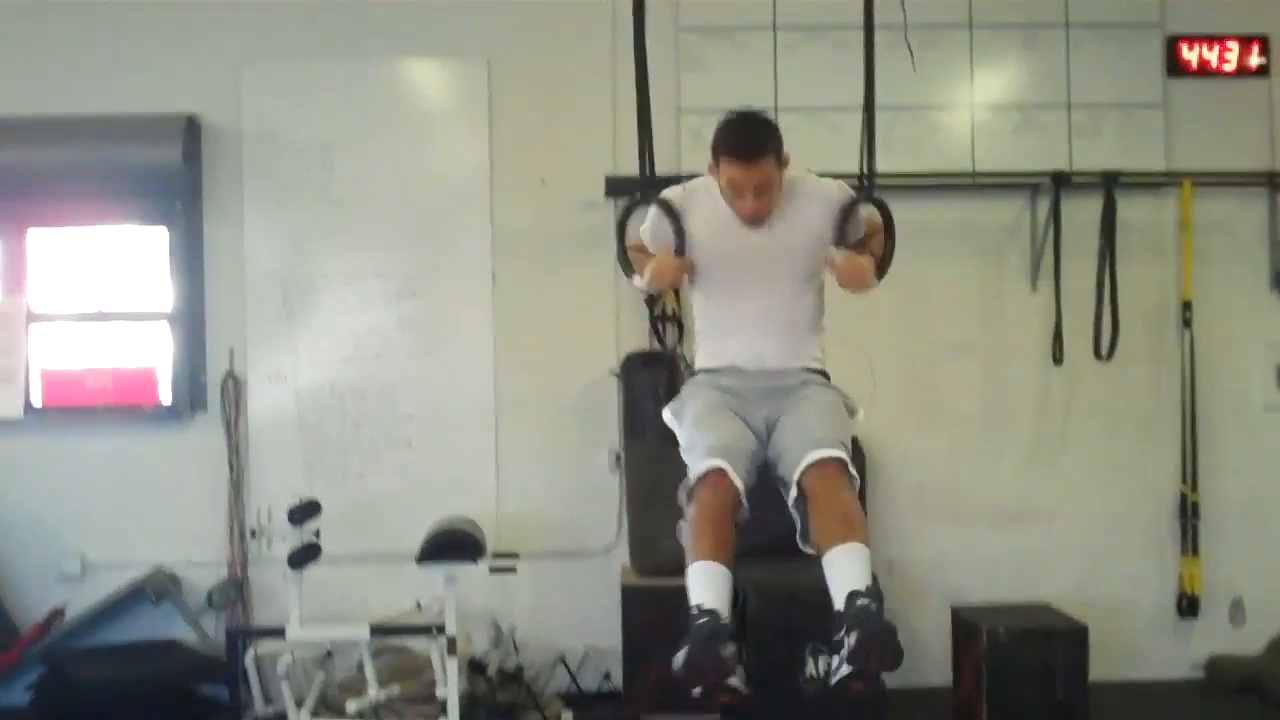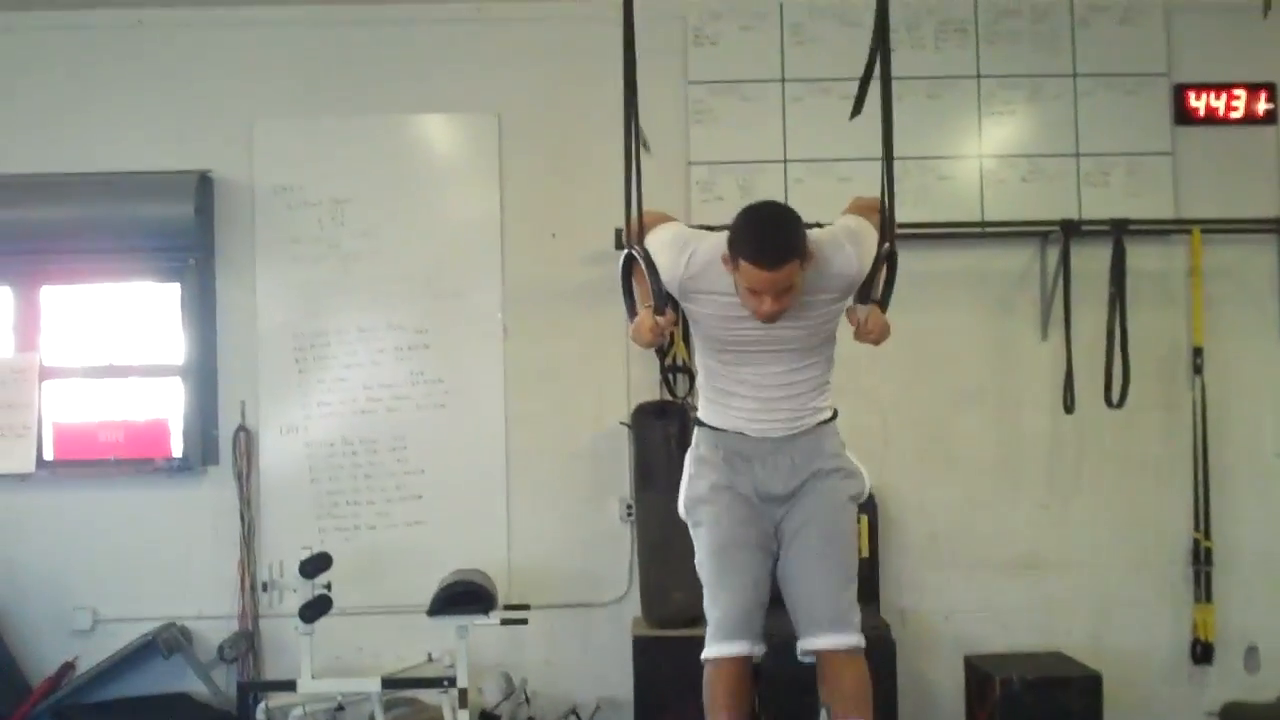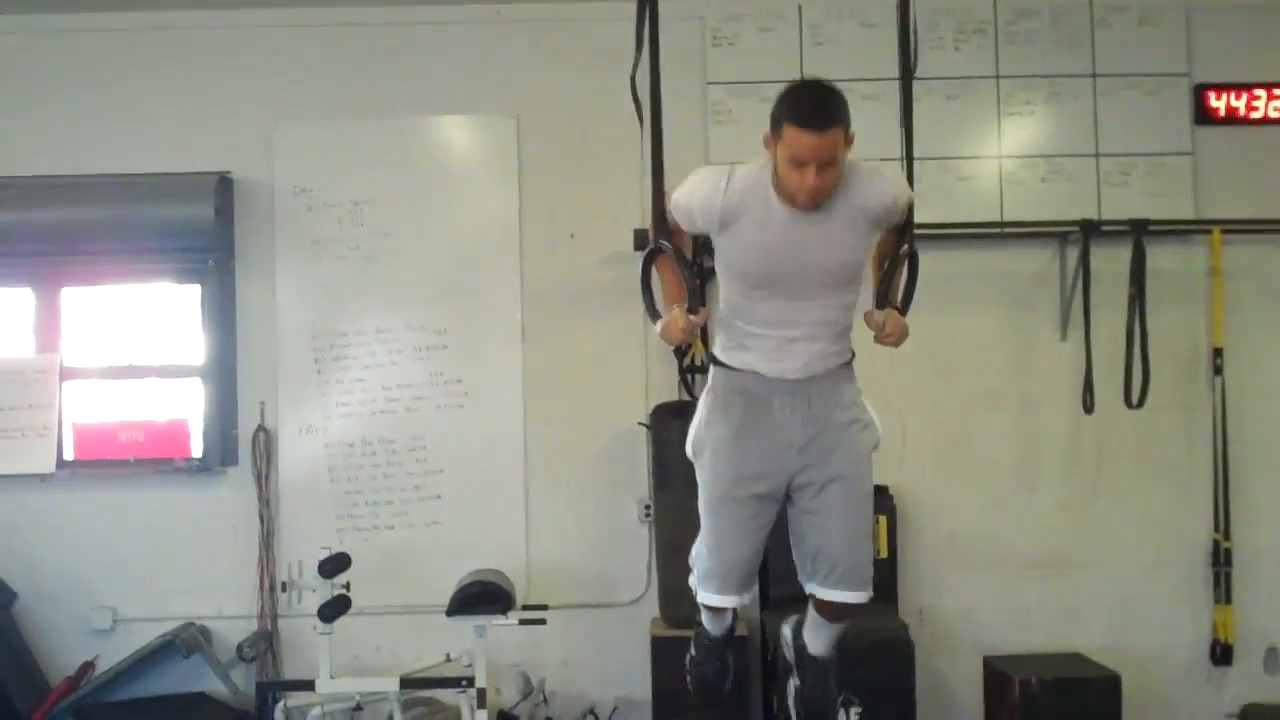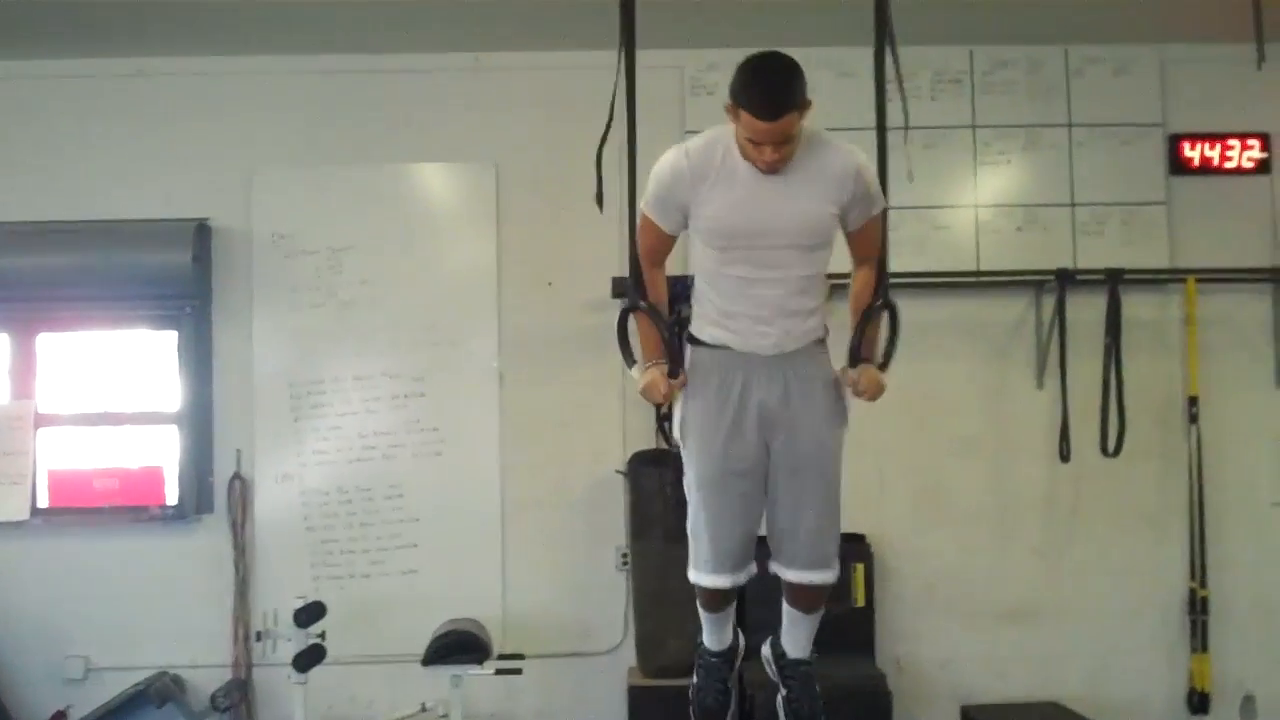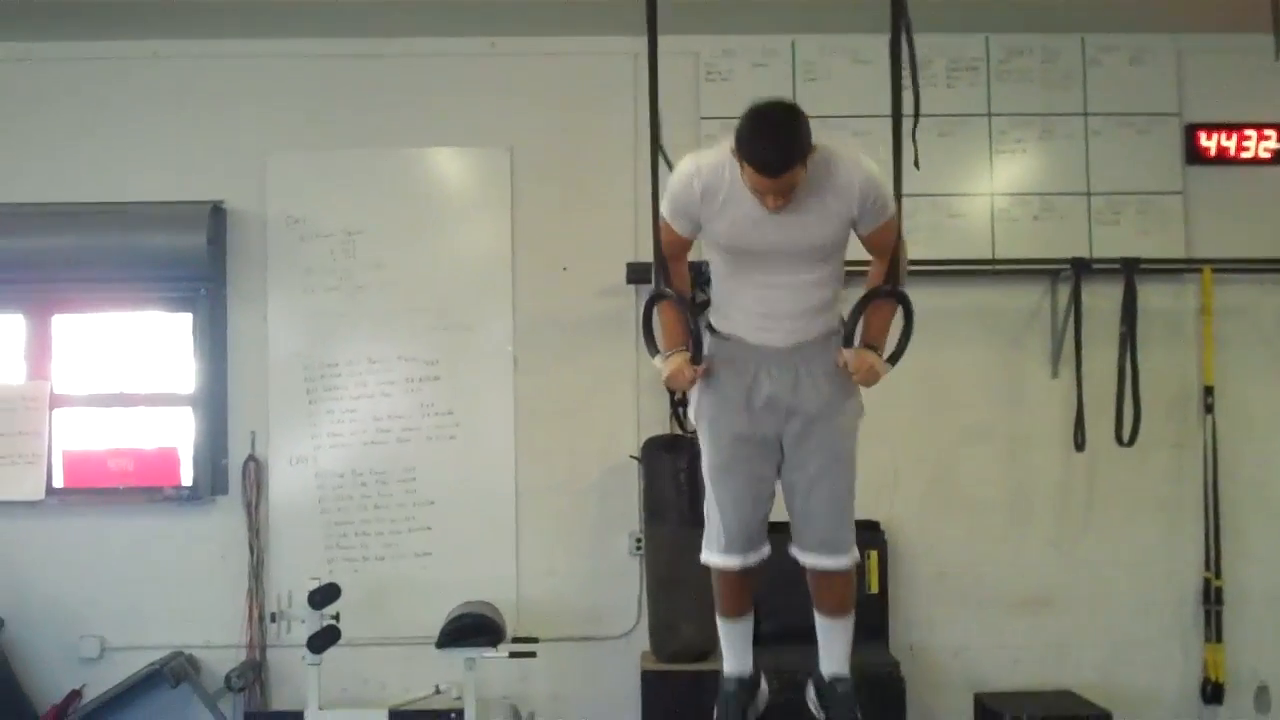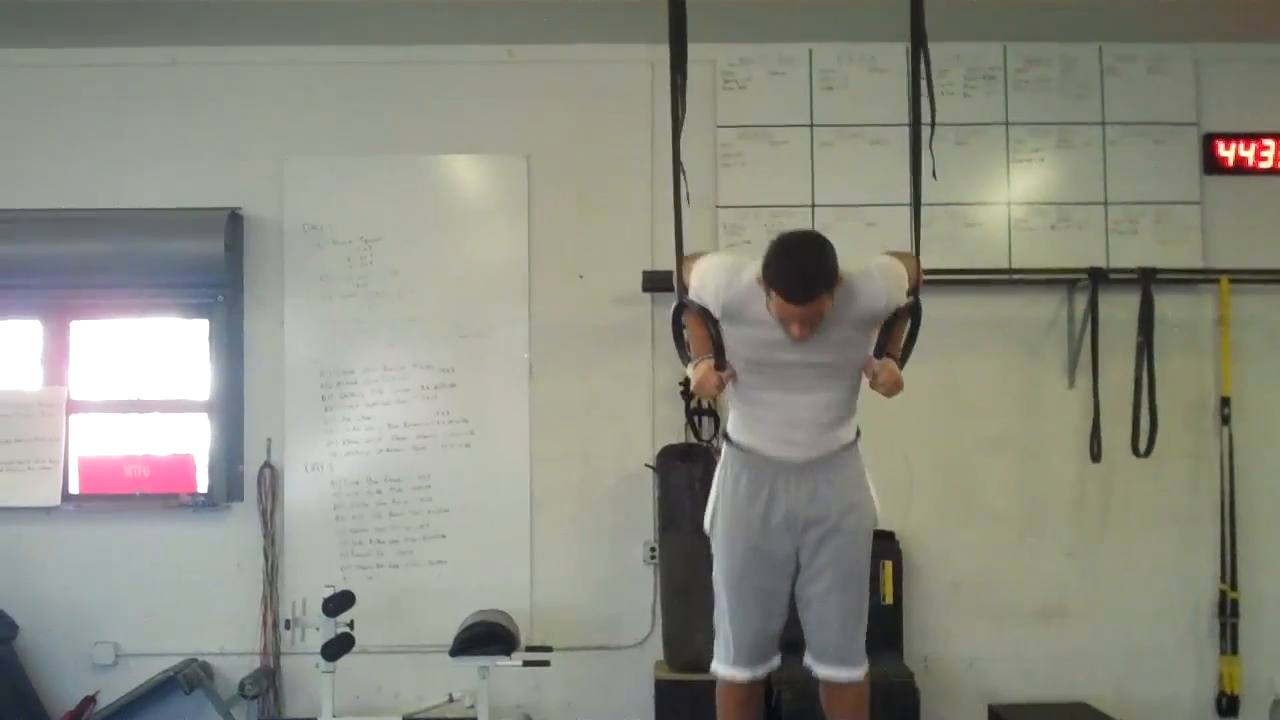
dt=0.4s
person 1, frame 1
left shoulder: (826, 200)
right shoulder: (680, 205)
left elbow: (875, 232)
right elbow: (638, 254)
left wrist: (866, 262)
right wrist: (651, 270)
left hip: (801, 383)
right hip: (720, 383)
left knee: (825, 470)
right knee: (715, 477)
left ankle: (860, 619)
right ankle: (708, 630)
person 1, frame 2
left shoulder: (842, 260)
right shoulder: (685, 262)
left elbow: (870, 207)
right elbow: (644, 224)
left wrist: (872, 306)
right wrist: (645, 308)
left hip: (813, 451)
right hip: (724, 452)
left knee: (835, 629)
right knee: (731, 636)
person 1, frame 3
left shoulder: (879, 195)
right shoulder: (719, 193)
right elbow: (665, 224)
left wrist: (887, 304)
right wrist: (675, 303)
left hip: (831, 394)
right hip: (742, 392)
left knee: (846, 573)
right knee: (724, 569)
left ankle: (812, 647)
right ankle: (714, 631)
person 1, frame 4
left shoulder: (846, 170)
right shoulder: (684, 167)
left elbow: (870, 265)
right elbow: (647, 262)
left wrist: (868, 356)
right wrist: (653, 359)
left hip: (805, 369)
right hip: (717, 368)
left knee: (812, 547)
right knee: (718, 546)
left ankle: (793, 656)
right ankle: (717, 650)
person 1, frame 5
left shoulder: (855, 180)
right shoulder: (697, 178)
left elbow: (888, 258)
right elbow: (670, 259)
left wrist: (872, 345)
right wrist: (675, 347)
left hip: (820, 362)
right hip: (733, 362)
left knee: (829, 541)
right knee: (732, 539)
person 1, frame 6
left shoulder: (871, 294)
right shoulder: (725, 286)
left elbow: (909, 267)
right elbow: (688, 269)
left wrist: (889, 357)
right wrist: (701, 358)
left hip: (835, 475)
right hip: (751, 473)
left knee: (842, 655)
right knee: (740, 652)
